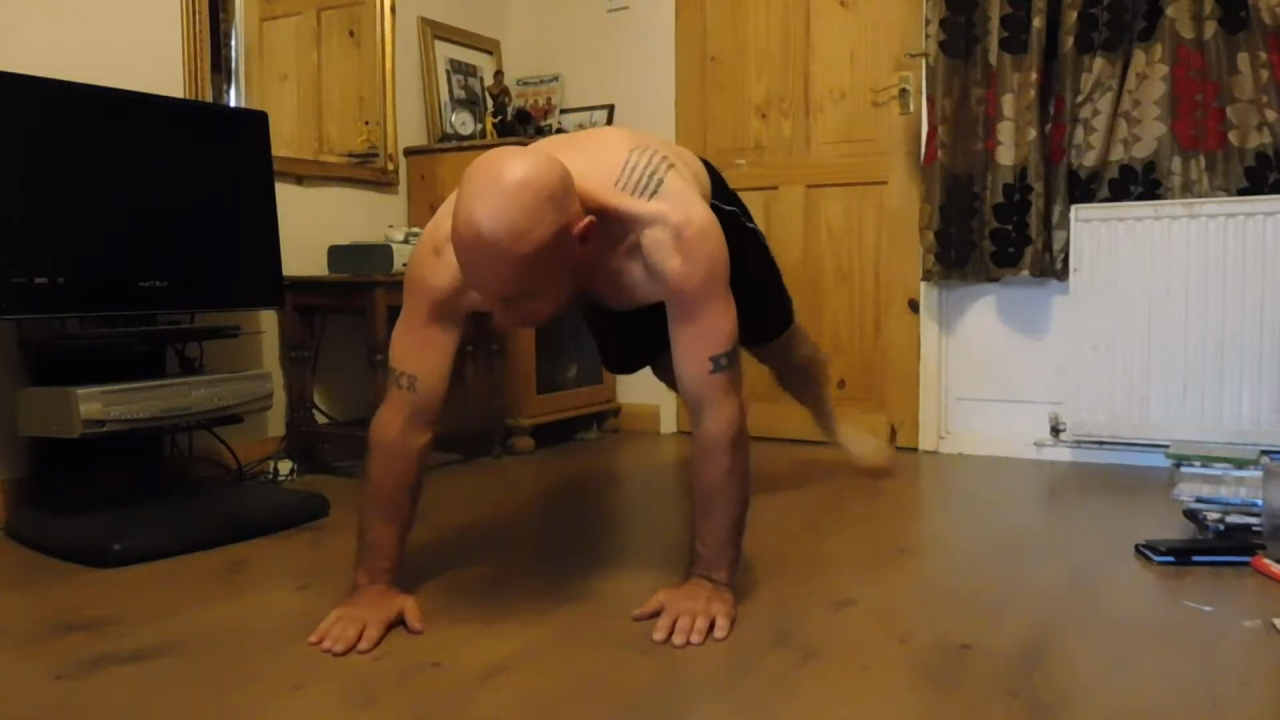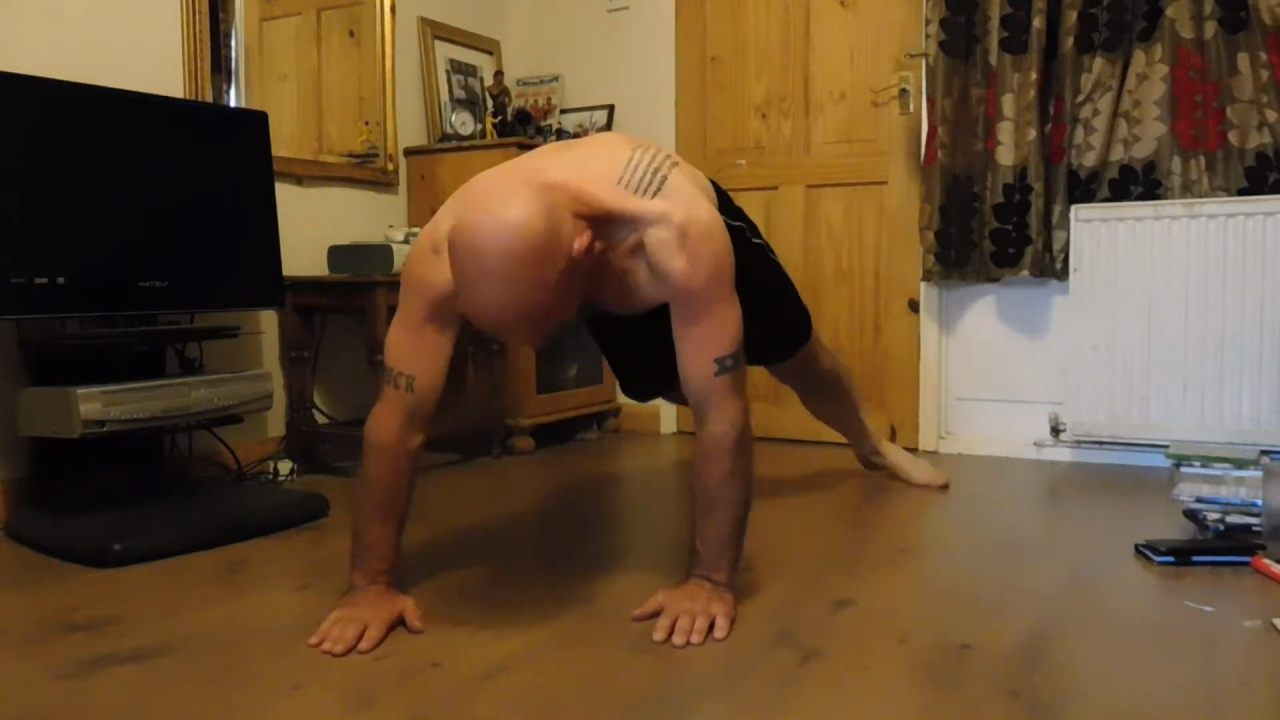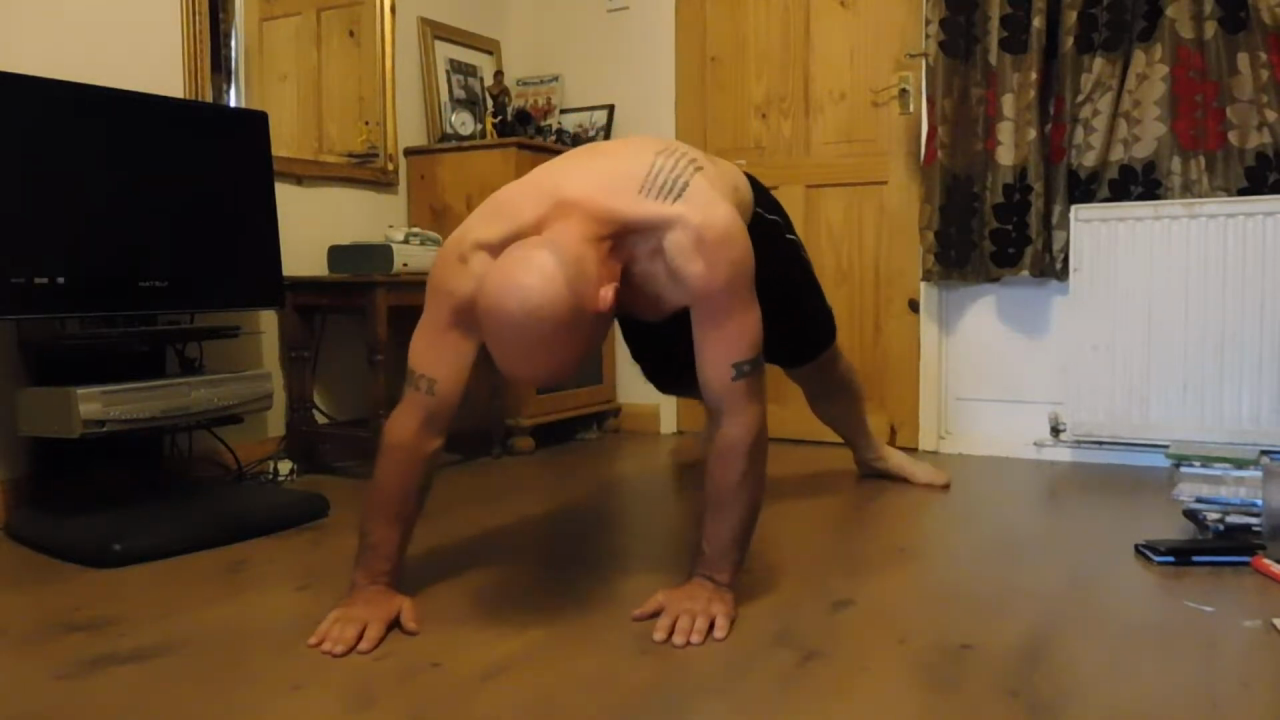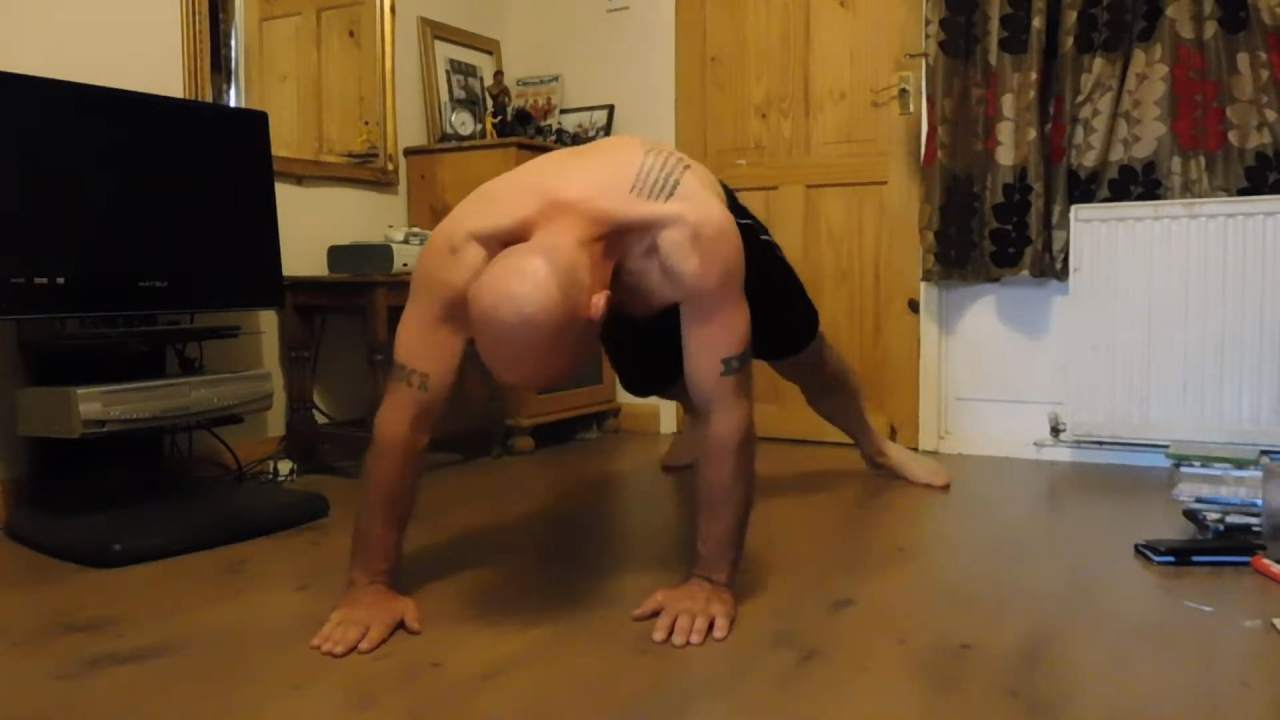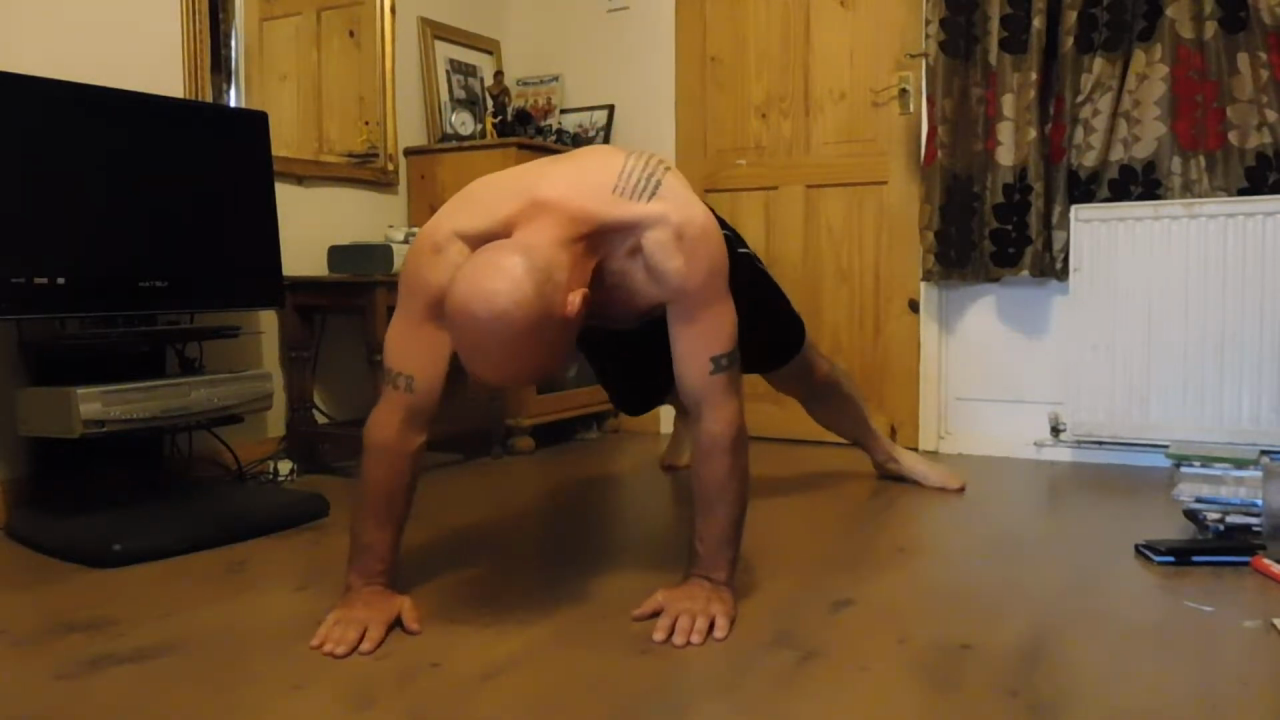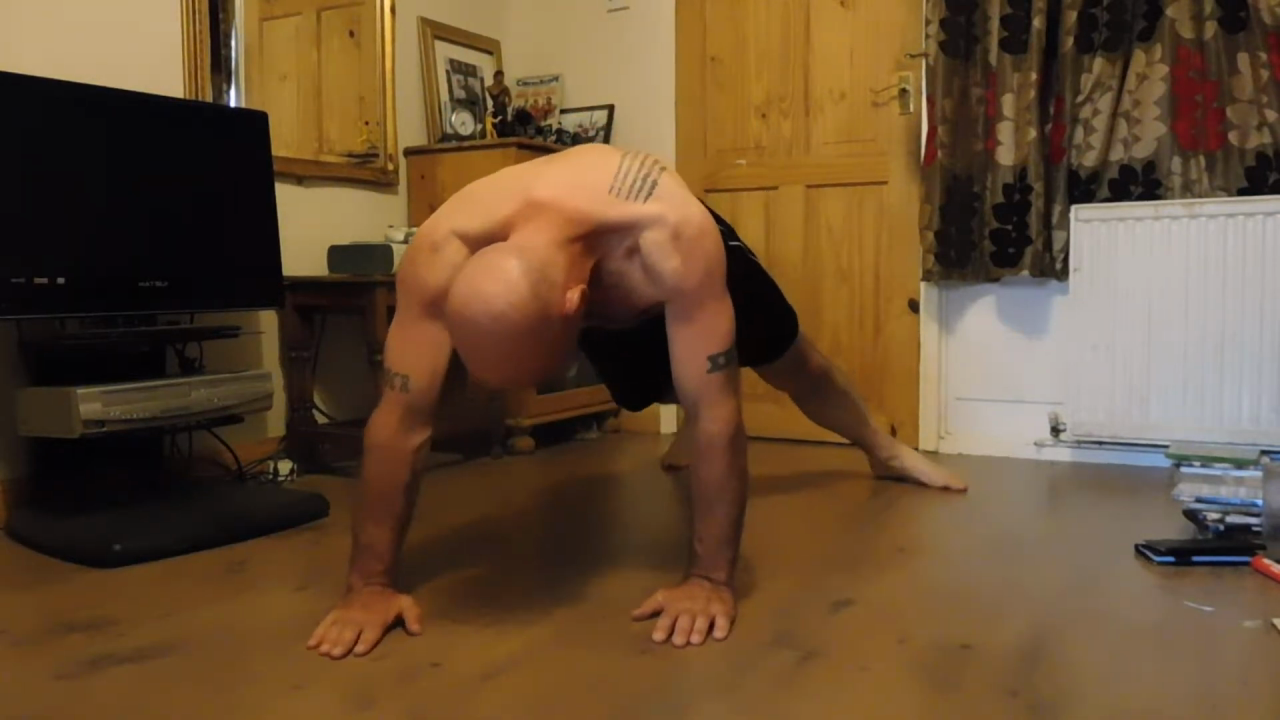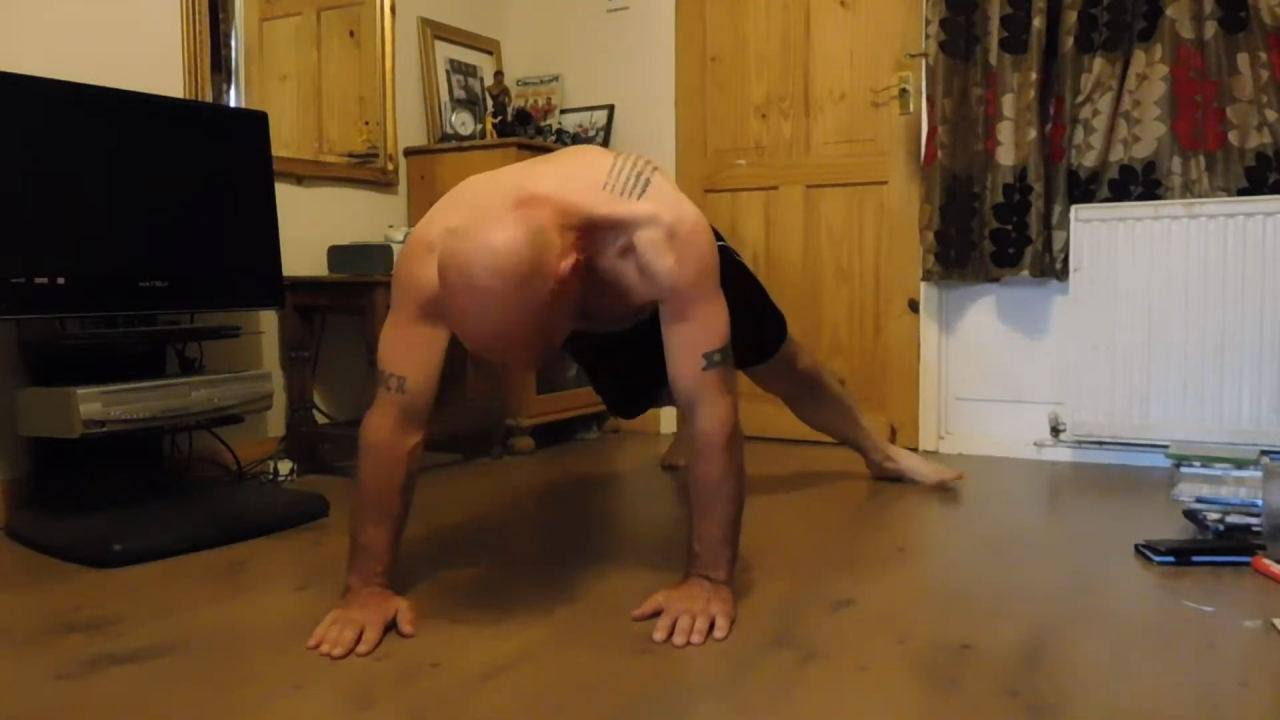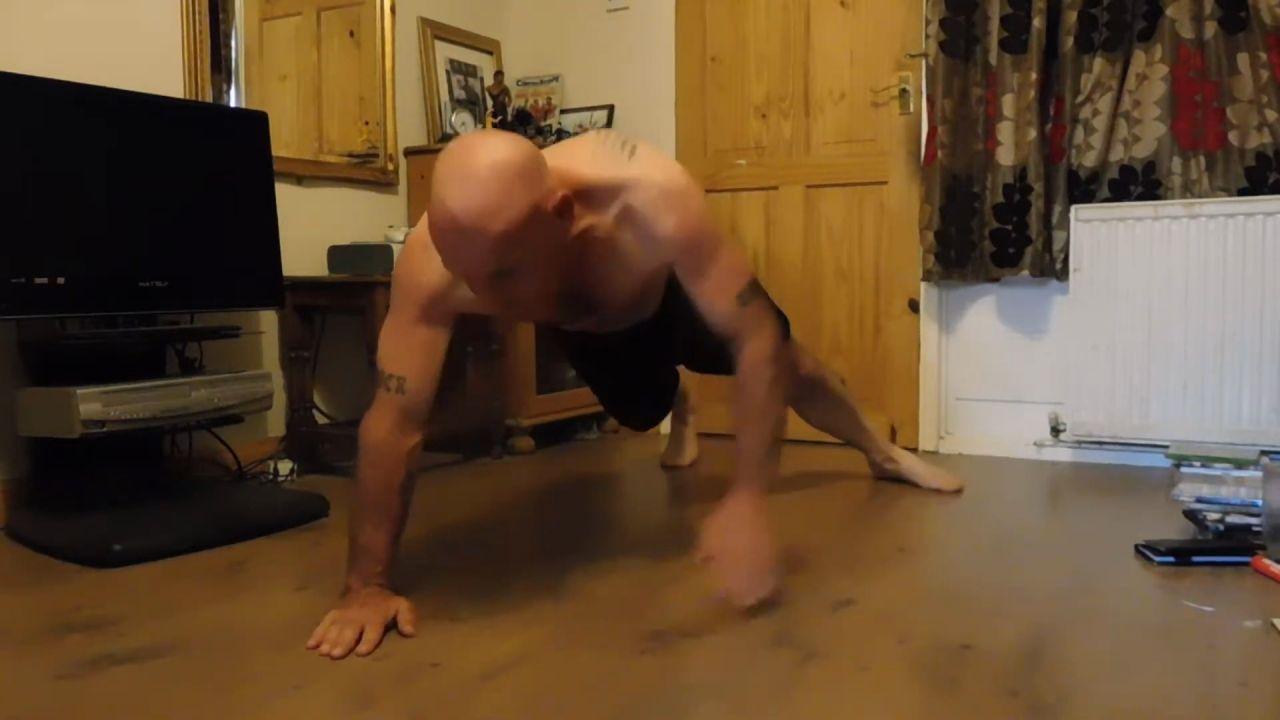
dt=0.4s
person 1, frame 1
left shoulder: (675, 232)
right shoulder: (449, 249)
left elbow: (716, 409)
right elbow: (405, 416)
left wrist: (710, 579)
right wrist: (374, 581)
left hip: (703, 204)
left knee: (774, 344)
right knee: (673, 371)
left ankle: (832, 422)
person 1, frame 2
left shoulder: (681, 233)
right shoulder: (446, 252)
left elbow: (721, 412)
right elbow: (397, 416)
left wrist: (711, 579)
right wrist: (371, 581)
left hip: (710, 229)
left knee: (799, 361)
right knee: (674, 389)
left ankle: (871, 446)
person 1, frame 3
left shoulder: (700, 236)
right shoulder: (474, 258)
left elbow: (740, 415)
right elbow: (418, 420)
left wrist: (713, 579)
right wrist: (374, 581)
left hip: (746, 224)
right hip: (635, 261)
left knee: (815, 361)
right knee: (682, 383)
left ankle: (869, 451)
right ankle: (711, 441)
person 1, frame 4
left shoulder: (694, 236)
right shoulder: (462, 250)
left elbow: (728, 411)
right elbow: (405, 414)
left wrist: (710, 579)
right wrist: (371, 582)
left hip: (715, 234)
right hip: (622, 264)
left knee: (803, 357)
right knee: (664, 382)
left ankle: (874, 445)
right ankle: (695, 430)
person 1, frame 5
left shoulder: (677, 237)
right shoulder: (445, 253)
left elbow: (718, 411)
right elbow: (398, 418)
left wrist: (710, 578)
right wrist: (369, 582)
left hip: (684, 260)
left knee: (796, 369)
right knee: (648, 399)
left ankle: (883, 451)
right ankle: (682, 427)
person 1, frame 6
left shoulder: (674, 237)
right shoulder: (443, 252)
left elbow: (715, 411)
right elbow: (401, 418)
left wrist: (710, 578)
right wrist: (370, 583)
left hip: (678, 261)
right hip: (608, 305)
left knee: (792, 364)
right knee: (650, 393)
left ankle: (882, 449)
right ankle: (685, 433)
person 1, frame 7
left shoulder: (666, 236)
right shoulder: (435, 253)
left elbow: (711, 410)
right elbow: (394, 420)
left wrist: (709, 578)
right wrist: (368, 584)
left hip: (664, 275)
left knee: (782, 368)
right knee: (644, 399)
left ankle: (878, 451)
right ankle: (682, 433)
person 1, frame 8
left shoulder: (653, 199)
right shoulder: (435, 254)
left elbow: (758, 339)
right elbow: (393, 421)
left wrist: (748, 498)
right wrist: (367, 586)
left hip: (674, 282)
right hip: (584, 327)
left knee: (791, 367)
right knee: (640, 413)
left ankle: (880, 452)
right ankle: (680, 416)
